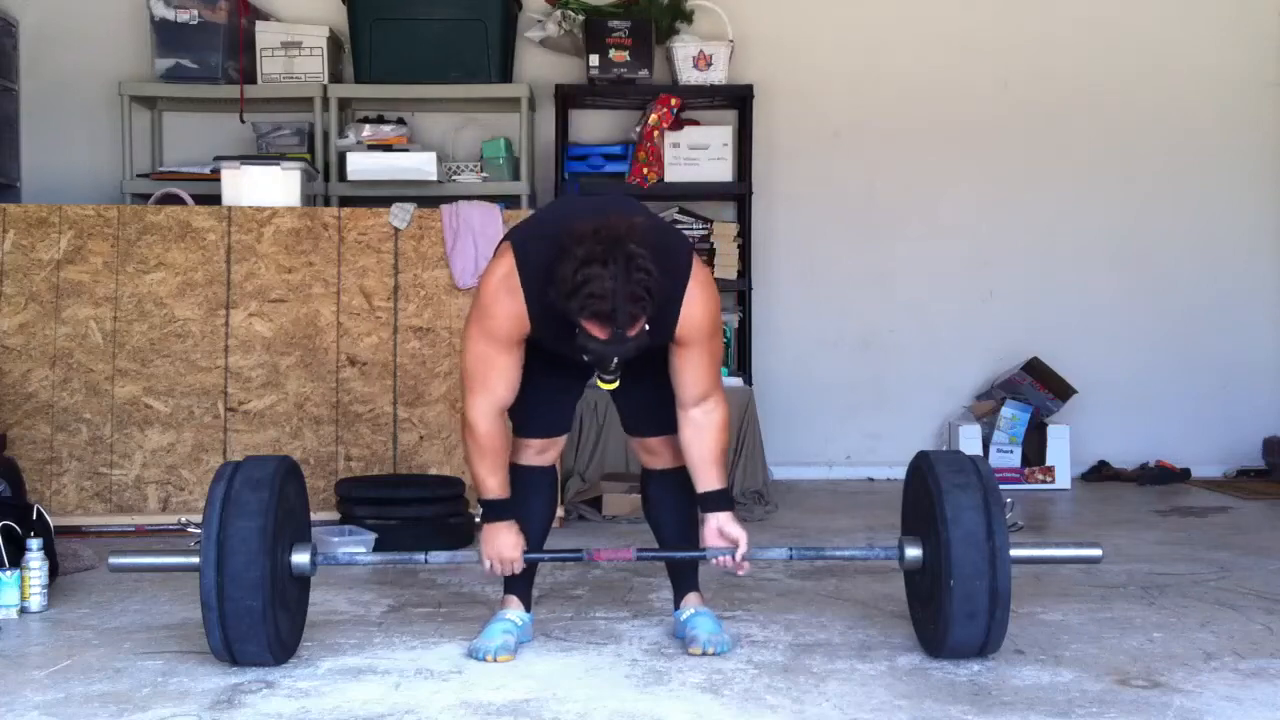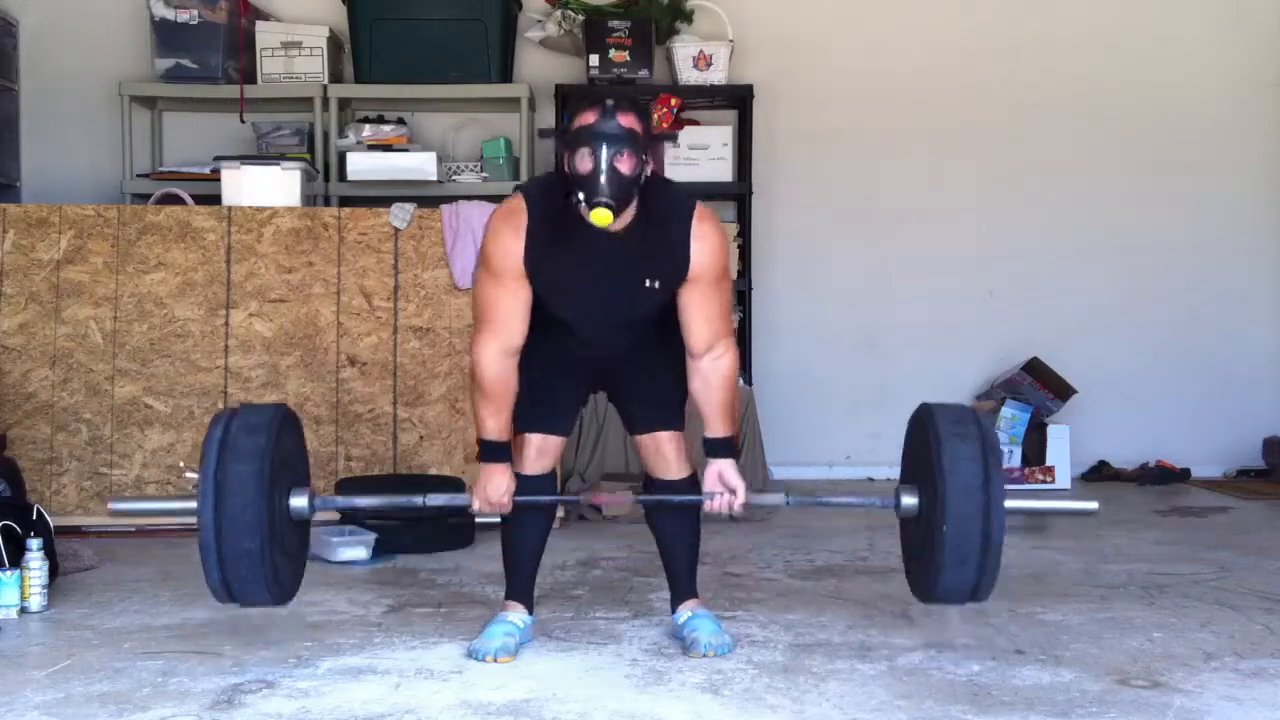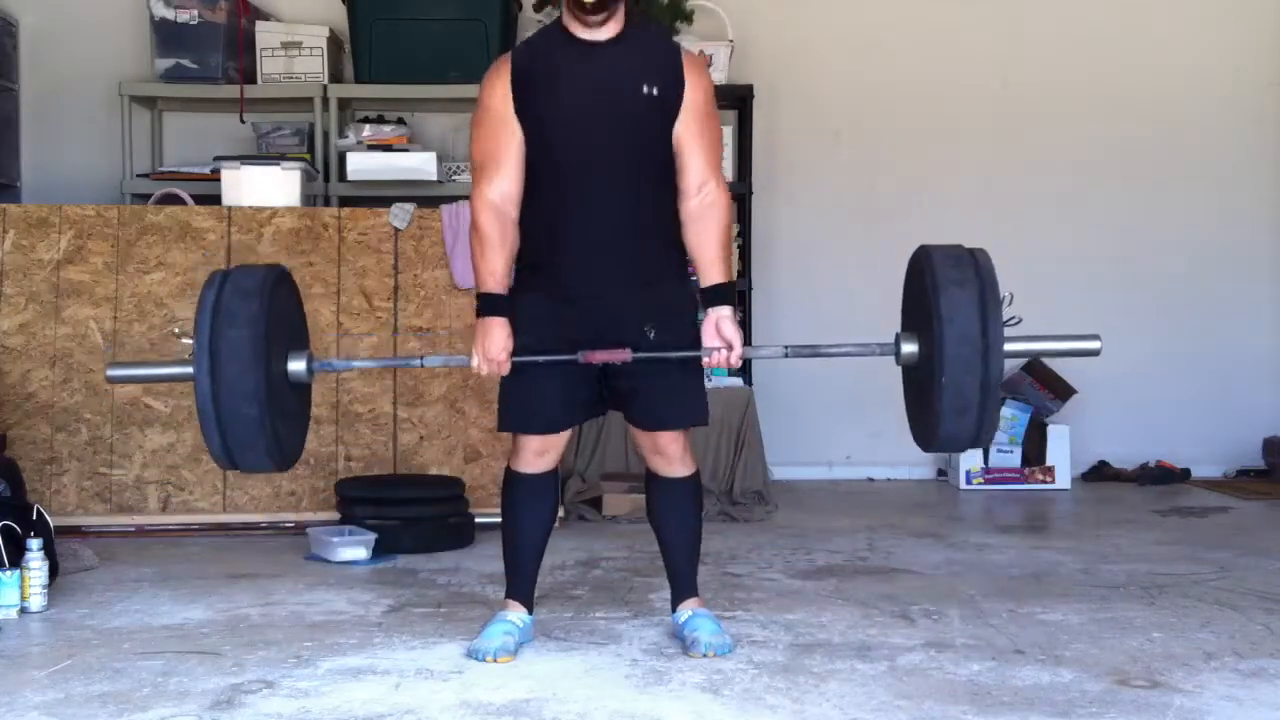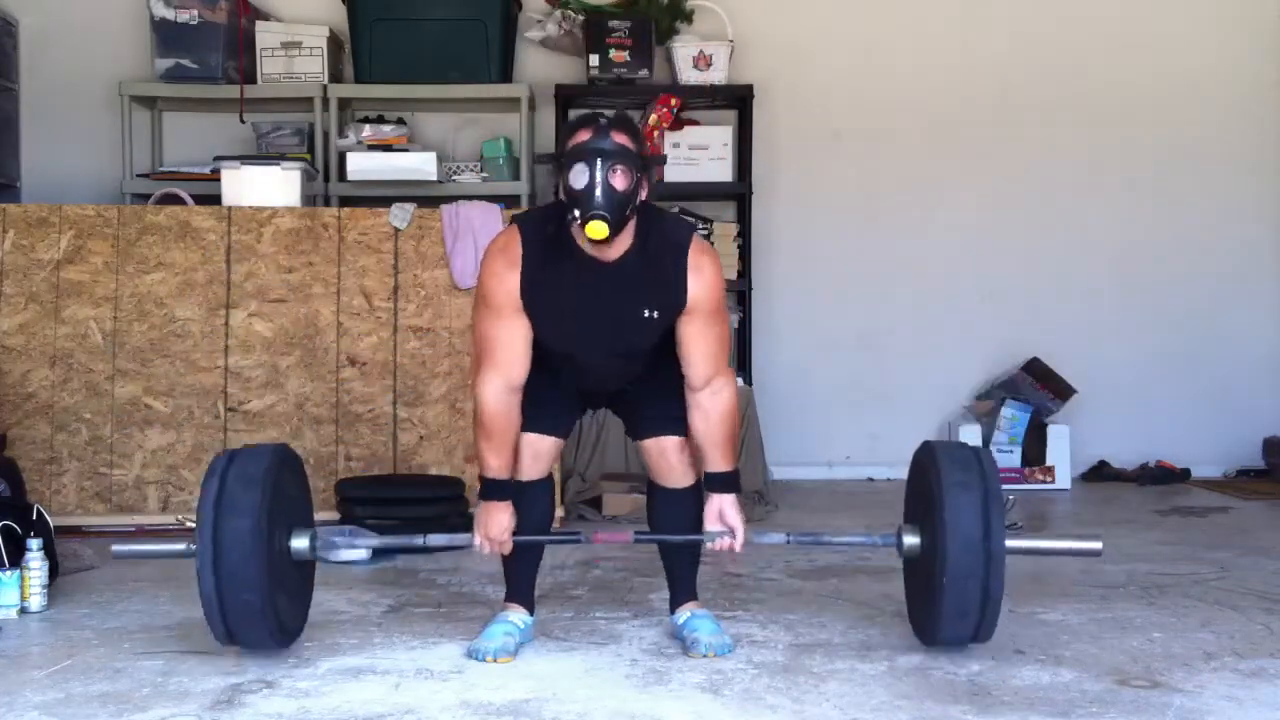
dt=1s
person 1, frame 1
left shoulder: (688, 287)
right shoulder: (512, 283)
left elbow: (699, 406)
right elbow: (484, 409)
left wrist: (716, 507)
right wrist: (497, 515)
right hip: (546, 340)
left knee: (661, 447)
right knee: (534, 446)
left ankle: (690, 601)
right ankle: (515, 606)
person 1, frame 2
left shoulder: (692, 229)
right shoulder: (519, 224)
left elbow: (710, 351)
right elbow: (497, 350)
left wrist: (722, 454)
right wrist: (493, 458)
left hip: (648, 346)
right hip: (553, 346)
left knee: (669, 456)
right knee: (532, 458)
left ankle: (687, 606)
right ankle: (516, 609)
person 1, frame 3
left shoulder: (676, 67)
right shoulder: (514, 72)
left elbow: (701, 189)
right elbow: (497, 196)
left wrist: (718, 300)
right wrist: (492, 309)
left hip: (654, 302)
right hip: (547, 305)
left knee: (669, 447)
right knee: (534, 450)
left ankle: (688, 604)
right ankle: (516, 608)
person 1, frame 4
left shoulder: (689, 259)
right shoulder: (514, 255)
left elbow: (709, 383)
right elbow: (499, 384)
left wrist: (721, 490)
right wrist: (495, 497)
left hip: (649, 368)
right hip: (552, 367)
left knee: (673, 459)
right knee: (527, 458)
left ankle: (687, 607)
right ankle: (516, 609)
